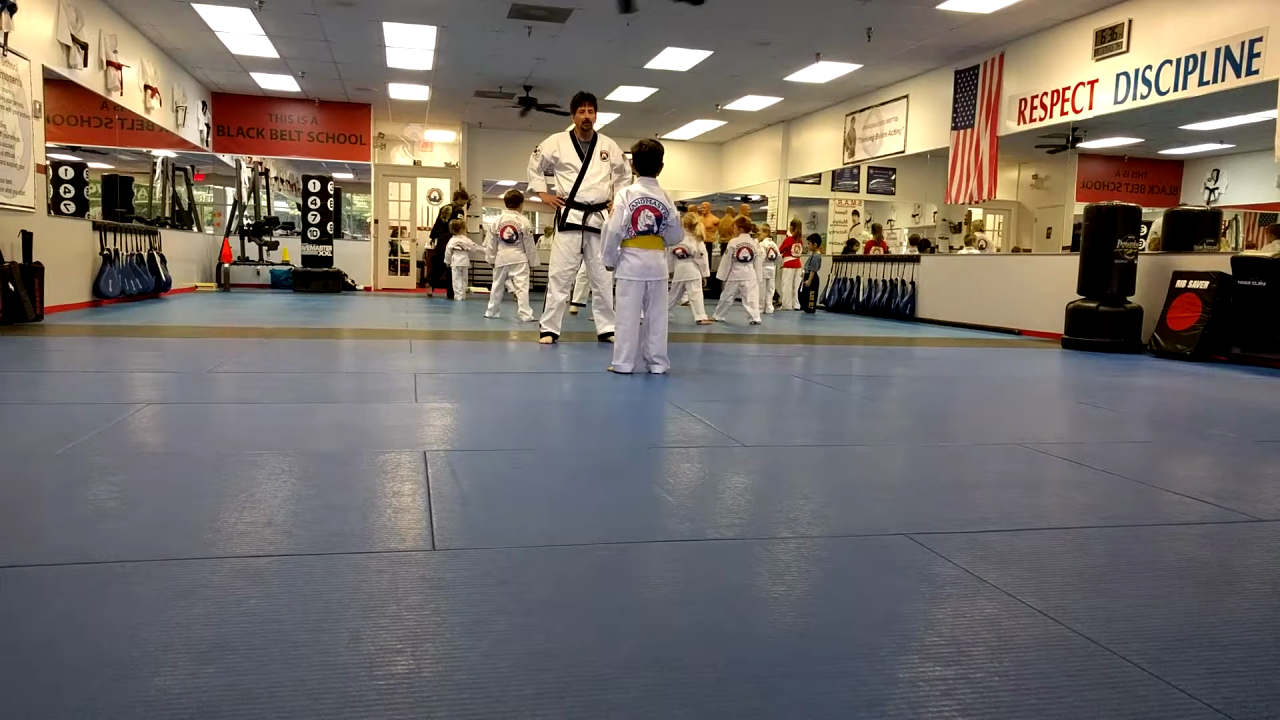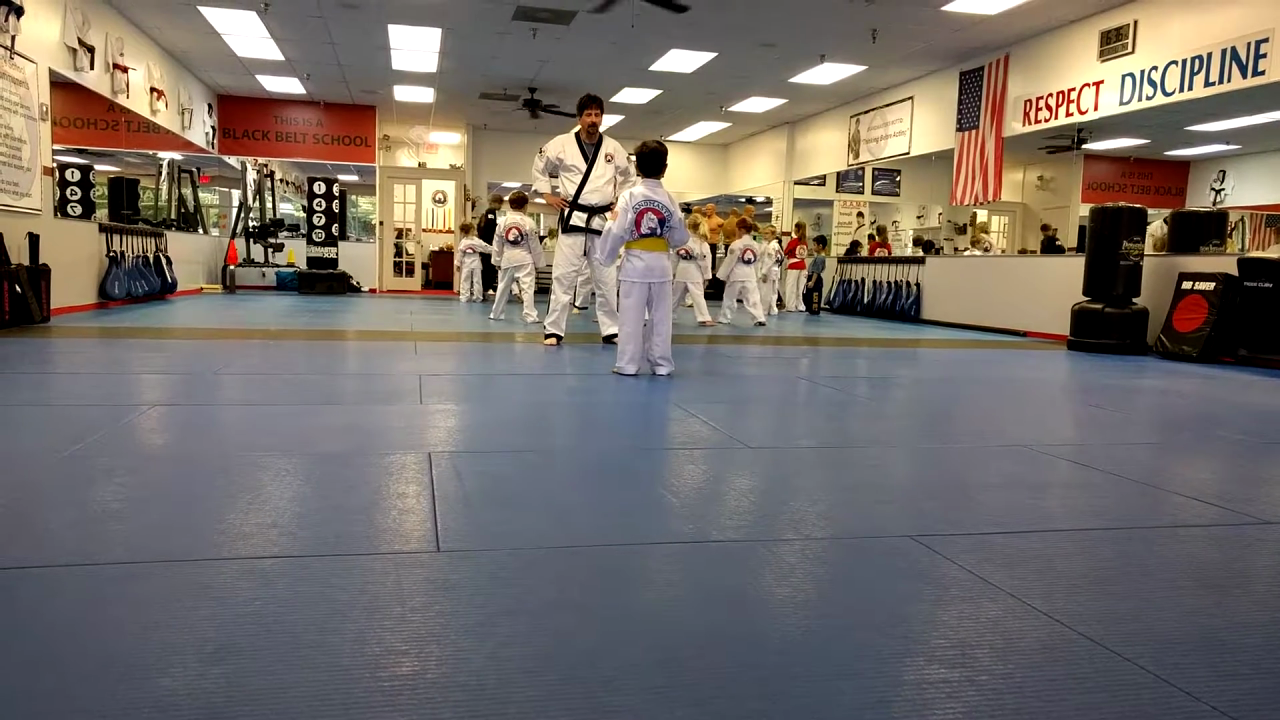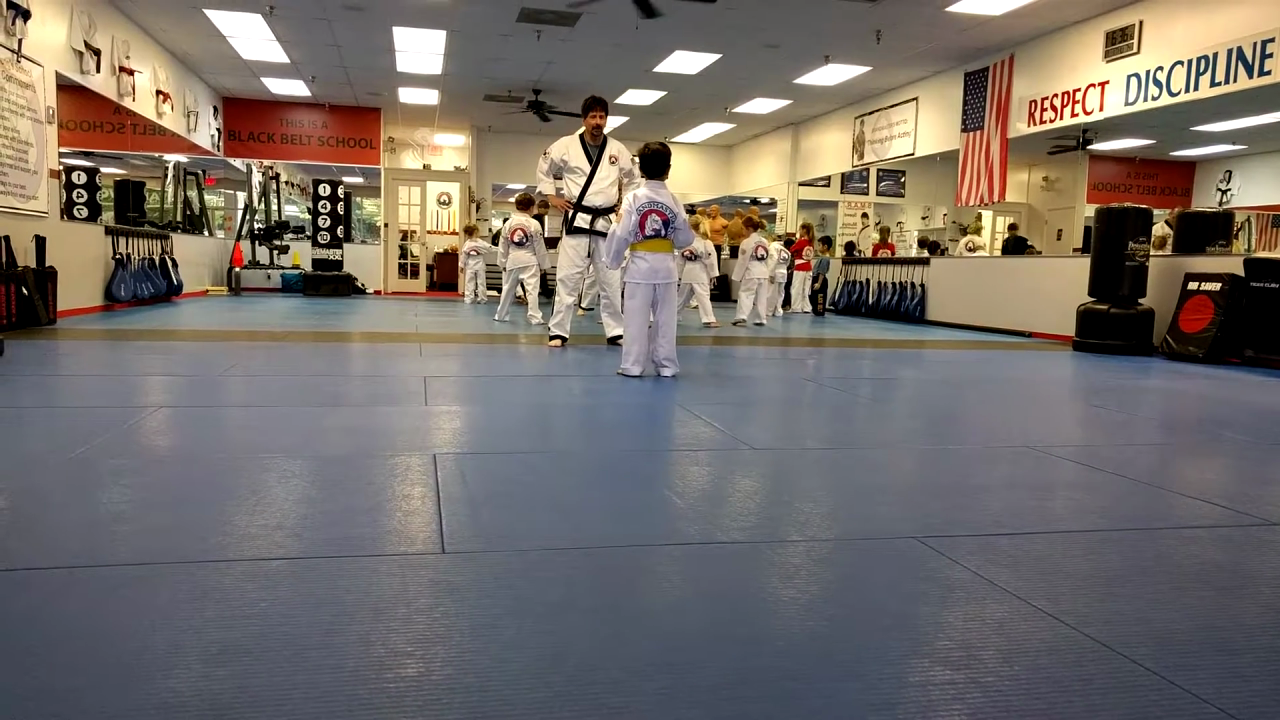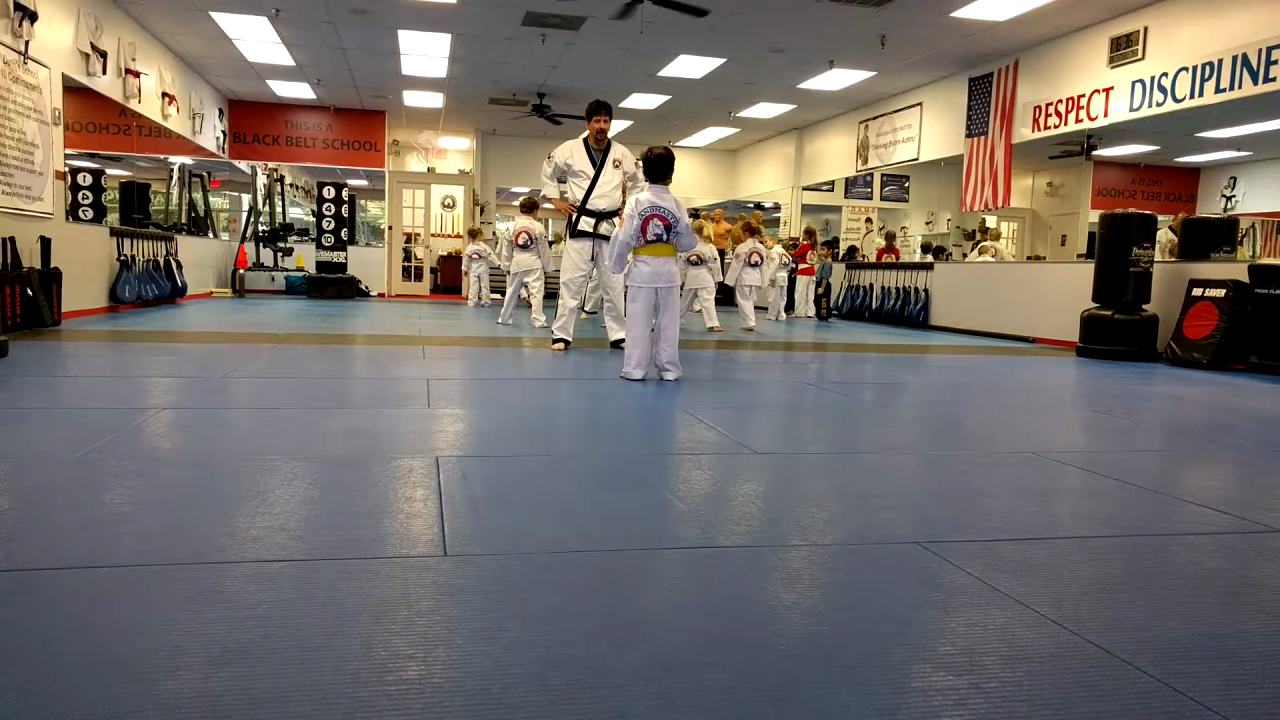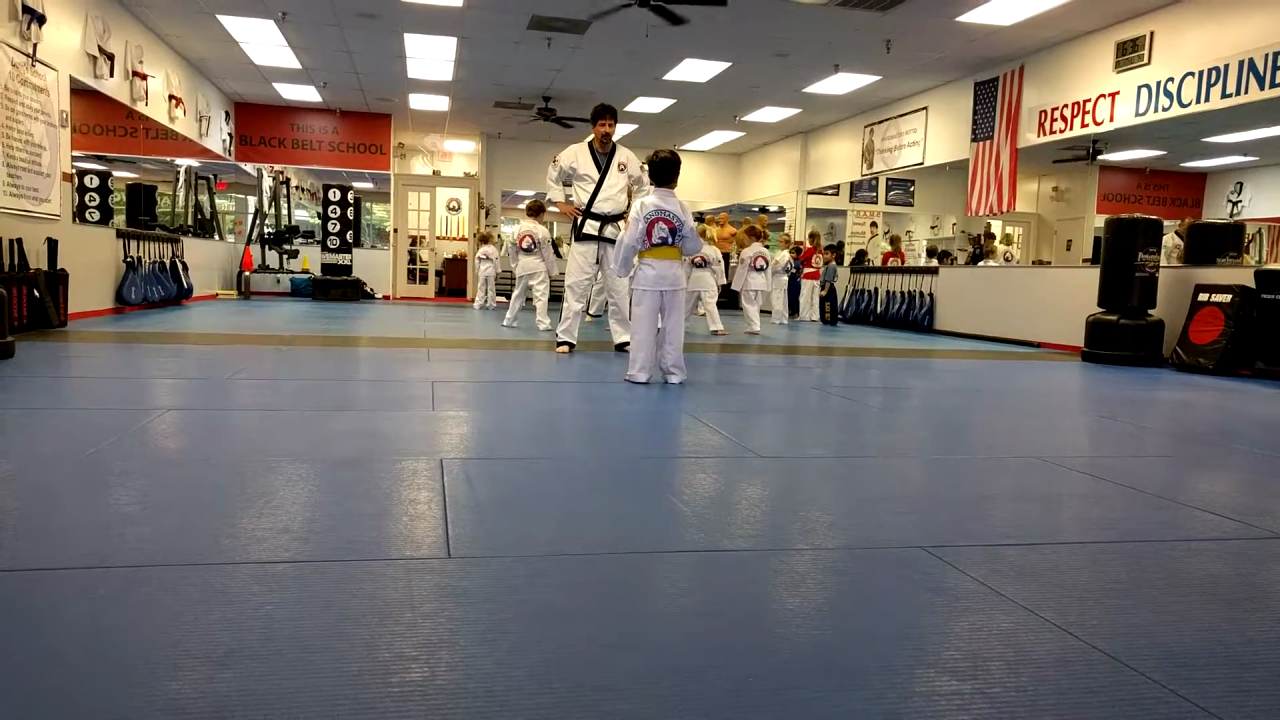
dt=0.7s
person 1, frame 1
left shoulder: (608, 145)
right shoulder: (557, 142)
left elbow: (624, 173)
right elbow: (535, 166)
right wrist: (543, 193)
left hip: (599, 218)
right hip: (570, 216)
left knee: (602, 278)
right knee: (560, 275)
left ankle: (606, 329)
right ankle: (549, 329)
person 1, frame 2
left shoulder: (614, 148)
right shoulder: (562, 144)
left elbow: (628, 177)
right elbow: (539, 167)
right wrist: (547, 195)
left hip: (603, 220)
right hip: (573, 218)
left knee: (607, 280)
right knee: (563, 277)
left ankle: (611, 330)
right ankle: (554, 330)
person 1, frame 3
left shoulder: (618, 150)
right shoulder: (566, 145)
left elbow: (633, 179)
right elbow: (544, 169)
right wrist: (552, 197)
left hip: (607, 222)
right hip: (577, 220)
left knee: (611, 281)
right knee: (568, 278)
left ankle: (615, 332)
right ankle: (558, 331)
person 1, frame 4
left shoulder: (622, 153)
right shoulder: (570, 149)
left elbow: (637, 182)
right elbow: (548, 173)
right wrist: (556, 200)
left hip: (611, 225)
right hip: (581, 224)
left knee: (614, 285)
right knee: (571, 282)
left ankle: (618, 335)
right ankle: (561, 335)
person 1, frame 5
left shoulder: (626, 157)
right shoulder: (575, 153)
left elbow: (642, 186)
right elbow: (554, 176)
right wrist: (561, 203)
left hip: (616, 229)
right hip: (586, 227)
left knee: (619, 288)
right knee: (576, 285)
left ankle: (623, 338)
right ankle: (566, 337)
person 2, frame 1
left shoulder: (625, 194)
right shoulder: (665, 198)
left elbow: (613, 231)
right elbow: (676, 236)
left wrist: (608, 258)
left hip: (631, 261)
right hip: (658, 262)
left knee: (628, 315)
right knee: (656, 315)
left ankle: (624, 362)
right ankle: (657, 362)
person 2, frame 2
left shoulder: (629, 196)
right shoulder: (669, 199)
left elbow: (616, 233)
right elbow: (681, 238)
left wrist: (603, 256)
left hip: (635, 264)
right hip: (661, 264)
left knee: (632, 317)
right knee: (661, 317)
left ankle: (628, 364)
right ankle: (661, 364)
person 2, frame 3
left shoulder: (633, 198)
right shoulder: (674, 201)
left elbow: (621, 235)
right elbow: (685, 239)
left wrist: (612, 260)
left hip: (640, 265)
right hip: (666, 266)
left knee: (637, 318)
right knee: (665, 319)
left ankle: (633, 365)
right ankle: (666, 365)
person 2, frame 4
left shoulder: (635, 202)
right shoulder: (677, 205)
left elbow: (623, 239)
right elbow: (688, 243)
left wrist: (615, 265)
left hip: (642, 269)
right hip: (668, 270)
left knee: (639, 322)
right knee: (667, 322)
left ankle: (635, 368)
right ankle: (668, 368)
person 2, frame 5
left shoulder: (642, 205)
right shoulder: (682, 208)
left elbow: (629, 242)
right elbow: (693, 246)
left wrist: (621, 270)
left hip: (648, 273)
right hip: (674, 273)
left knee: (644, 326)
right knee: (673, 326)
left ankle: (639, 371)
right ankle: (673, 372)
